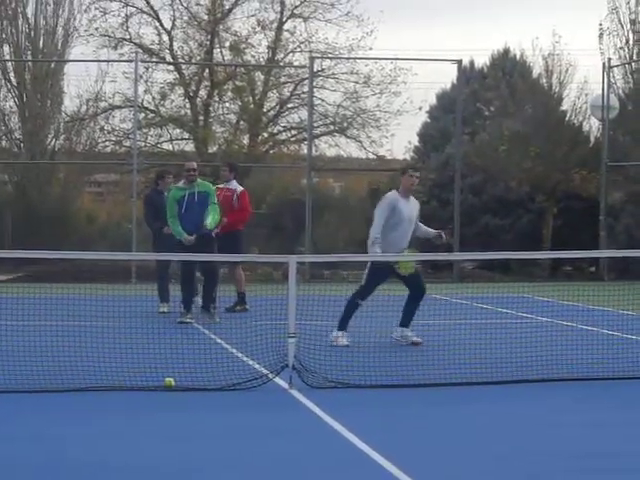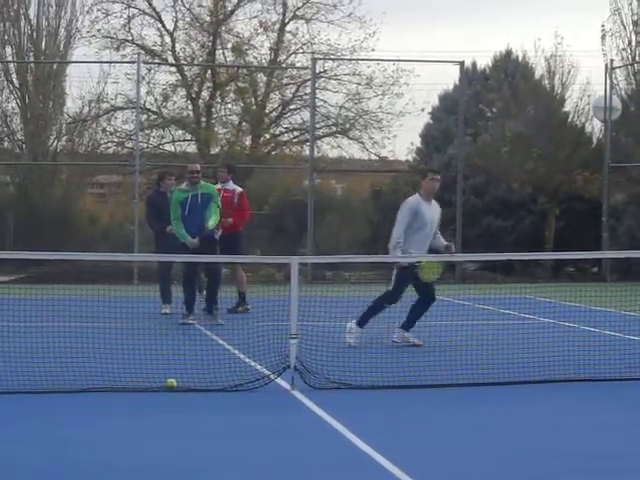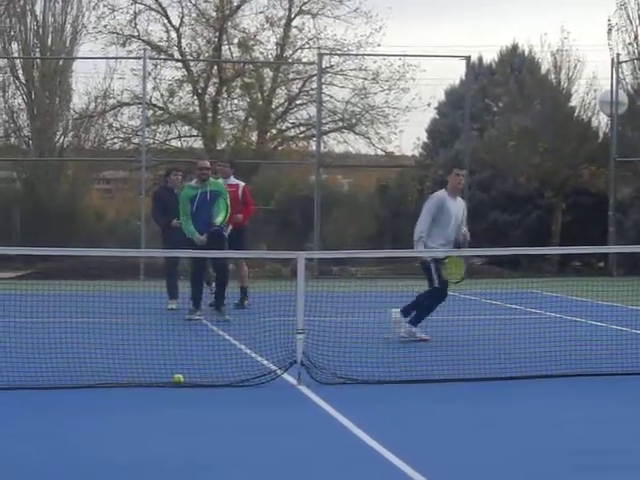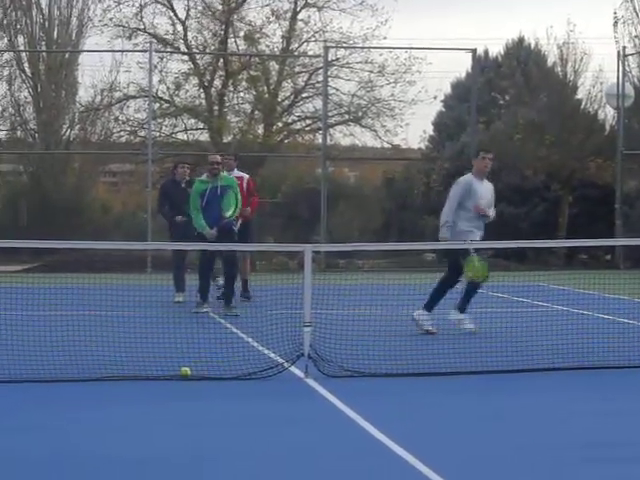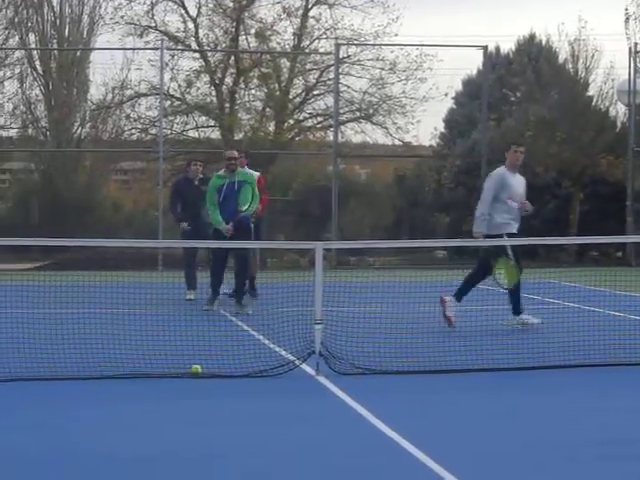
dt=0.1s
person 1, frame 1
left shoulder: (415, 203)
right shoulder: (390, 200)
left elbow: (416, 227)
right elbow: (377, 226)
left wrist: (433, 233)
right wrist: (375, 250)
left knee: (418, 291)
right knee: (363, 293)
left ankle: (402, 331)
right ankle: (340, 331)
person 1, frame 2
left shoulder: (436, 208)
right shoulder: (412, 203)
right elbow: (399, 229)
left wrist: (444, 245)
right wrist: (397, 254)
left knee: (428, 297)
right knee: (392, 296)
left ankle: (403, 332)
right ankle: (357, 326)
person 1, frame 3
left shoulder: (462, 203)
right shoulder: (438, 198)
left elbow: (461, 228)
right elbow: (423, 223)
left wrist: (464, 235)
right wrist: (419, 248)
right hip: (431, 252)
left knee: (439, 292)
right knee: (439, 290)
left ankle: (410, 326)
right ankle: (402, 313)
person 1, frame 4
left shoulder: (489, 187)
right shoulder: (464, 182)
left elbow: (491, 212)
right elbow: (450, 207)
left wrist: (488, 213)
right wrist: (445, 233)
left hip: (472, 238)
right hip: (461, 237)
left knee: (451, 278)
left ankle: (424, 313)
right ankle: (460, 312)
person 1, frame 5
left shoulder: (521, 180)
right shoulder: (498, 175)
left elbow: (512, 207)
right elbow: (485, 202)
left wrist: (526, 207)
right wrist: (478, 228)
left hip: (506, 231)
right hip: (500, 231)
left knee: (482, 271)
right knee: (515, 269)
left ankle: (451, 300)
right ankle: (518, 315)
person 2, frame 1
left shoulder: (208, 188)
right shoulder: (175, 192)
left elbow: (214, 210)
right elbow: (172, 218)
left wrist: (209, 223)
right wrist: (183, 236)
left hip: (205, 236)
right hip: (186, 238)
left knee: (211, 272)
right knee: (187, 274)
left ankle: (208, 306)
right ankle: (187, 311)
person 2, frame 2
left shoulder: (211, 190)
right shoulder: (178, 194)
left elbow: (217, 212)
right elbow: (176, 221)
left wrist: (211, 224)
right wrist: (187, 239)
left hip: (209, 238)
right hip: (189, 241)
left knee: (214, 273)
right knee: (189, 276)
left ankle: (212, 309)
right ankle: (189, 312)
person 2, frame 3
left shoulder: (220, 187)
right shoulder: (188, 191)
left elbow: (226, 209)
right elbow: (185, 217)
left wrist: (219, 221)
right wrist: (195, 236)
left hip: (217, 235)
right hip: (197, 238)
left knee: (222, 270)
right knee: (197, 272)
left ankle: (219, 308)
right ankle: (195, 308)
person 2, frame 4
left shoulder: (230, 182)
right shoulder: (199, 185)
left elbow: (237, 204)
right elbow: (195, 211)
left wrist: (229, 215)
right wrist: (205, 230)
left hip: (227, 230)
right hip: (207, 231)
left knee: (231, 264)
right knee: (205, 266)
left ankle: (228, 302)
right ankle: (203, 300)
person 2, frame 5
left shoulder: (248, 178)
right shoulder: (216, 180)
left elbow: (255, 200)
right elbow: (212, 206)
left wrist: (246, 210)
right wrist: (221, 226)
left hip: (243, 227)
right hip: (222, 228)
left knee: (243, 263)
right knee: (218, 262)
left ankle: (239, 300)
right ankle: (214, 296)
person 3, frame 1
left shoulder: (239, 191)
right shoulder: (216, 190)
left elbow: (246, 212)
left wrist: (229, 220)
left hip: (233, 233)
right hip: (217, 232)
left knee: (236, 266)
left ankle: (242, 302)
person 3, frame 2
left shoulder: (238, 192)
left elbow: (246, 212)
left wrist: (233, 220)
left hip: (233, 233)
left knee: (237, 266)
left ankle: (243, 302)
person 3, frame 3
left shoulder: (241, 186)
left elbow: (250, 206)
left wrist: (243, 216)
left hip: (238, 228)
left knee: (240, 261)
left ankle: (244, 296)
person 3, frame 4
left shoulder: (245, 178)
left elbow: (254, 197)
left wrist: (250, 208)
left hip: (243, 220)
left knee: (244, 254)
left ankle: (245, 287)
person 3, frame 5
left shoulder: (256, 176)
left elbow: (264, 194)
left wrist: (260, 205)
left hip: (253, 218)
left knee: (253, 252)
left ankle: (252, 285)
person 4, frame 1
right shoulder: (150, 197)
right elbow: (148, 219)
right wrist: (161, 229)
right hip: (161, 239)
right knee: (162, 270)
right ankle: (164, 302)
person 4, frame 2
right shoulder: (153, 198)
right elbow: (150, 220)
right wrist: (164, 228)
right hip: (164, 240)
right knee: (164, 271)
right ankle: (166, 303)
person 4, frame 3
right shoulder: (160, 193)
right elbow: (156, 215)
right wrist: (169, 222)
right hip: (171, 235)
right knee: (171, 267)
right ankle: (173, 299)
person 4, frame 4
left shoulder: (194, 185)
right shoulder: (167, 186)
right elbow: (161, 208)
right wrist: (173, 218)
left hip: (195, 227)
right hip: (178, 229)
right knee: (178, 260)
right ankle: (179, 292)
person 4, frame 5
left shoulder: (208, 182)
right shoulder: (179, 183)
right elbow: (173, 205)
right wrist: (180, 221)
left hip: (207, 226)
right hip: (189, 227)
right knee: (189, 259)
right ankle: (191, 289)
